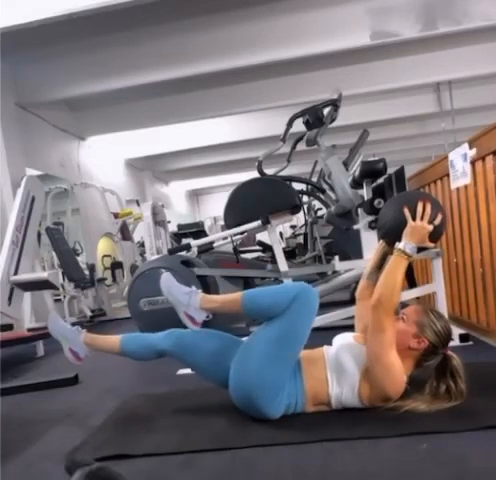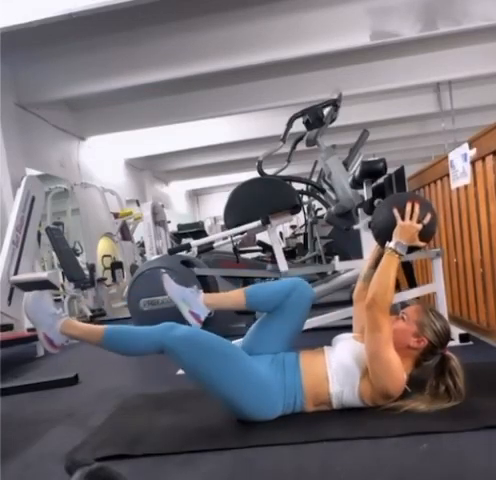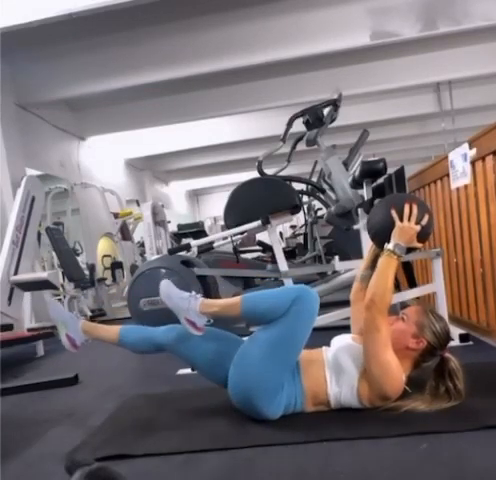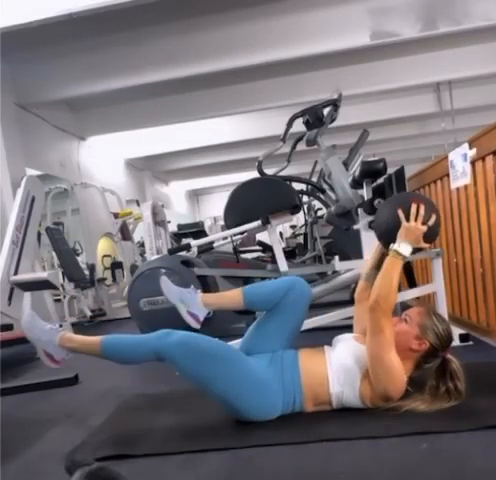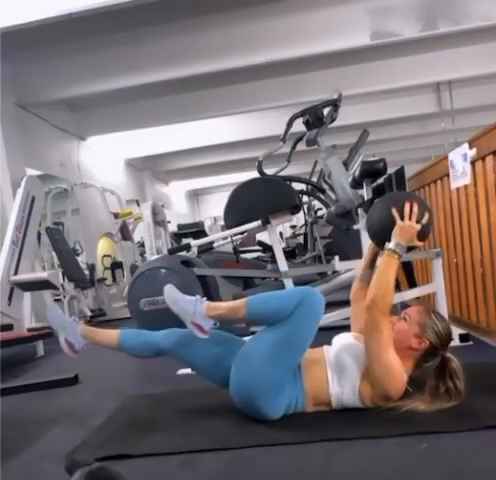
dt=1s
person 1, frame 1
left shoulder: (390, 378)
right shoulder: (372, 348)
left elbow: (380, 309)
right elbow: (366, 297)
left wrist: (407, 247)
right wrist: (385, 244)
left hip: (263, 392)
right hip: (258, 377)
left knee: (302, 294)
right knee: (174, 340)
left ankle: (198, 304)
right ankle: (87, 342)
person 1, frame 2
left shoulder: (390, 379)
right shoulder: (373, 349)
left elbow: (374, 308)
right elbow: (362, 297)
left wrist: (399, 246)
right wrist: (381, 246)
left hip: (261, 393)
right hip: (265, 366)
left knee: (174, 336)
right knee: (298, 290)
left ankle: (66, 329)
right ankle: (199, 304)
person 1, frame 3
left shoulder: (388, 380)
right shoulder: (370, 349)
left elbow: (373, 310)
right elbow: (360, 298)
left wrist: (397, 247)
right wrist: (376, 247)
left hip: (260, 392)
right hip: (254, 377)
left knee: (303, 296)
right knee: (173, 334)
left ankle: (201, 309)
right ankle: (85, 330)
person 1, frame 4
left shoulder: (390, 380)
right shoulder: (372, 350)
left elbow: (378, 309)
right elbow: (364, 297)
left wrist: (403, 247)
right wrist: (384, 245)
left hip: (260, 392)
right hip: (263, 365)
left knee: (169, 342)
right knee: (296, 288)
left ankle: (63, 342)
right ankle: (199, 303)
person 1, frame 5
left shoulder: (390, 378)
right shoulder: (370, 347)
left elbow: (374, 309)
right elbow: (360, 296)
left wrist: (397, 247)
right wrist: (376, 245)
left hip: (262, 392)
right hip: (255, 376)
left knee: (309, 298)
right knee: (171, 339)
left ankle: (206, 312)
right ankle: (81, 334)
